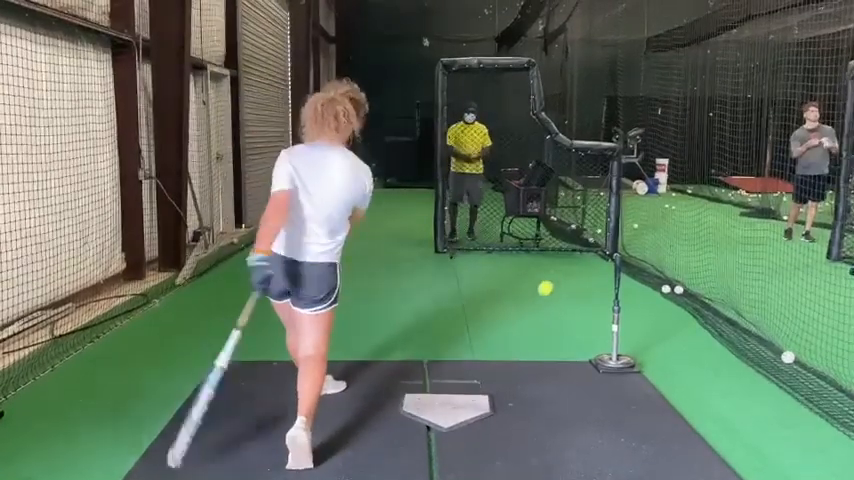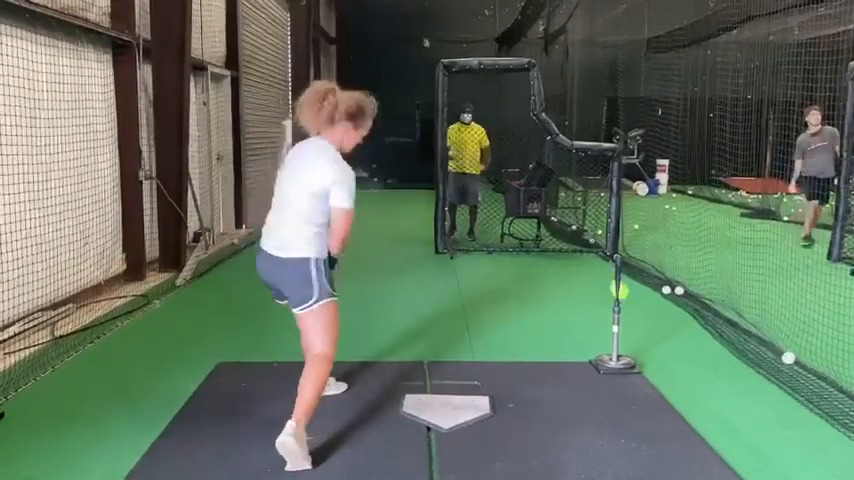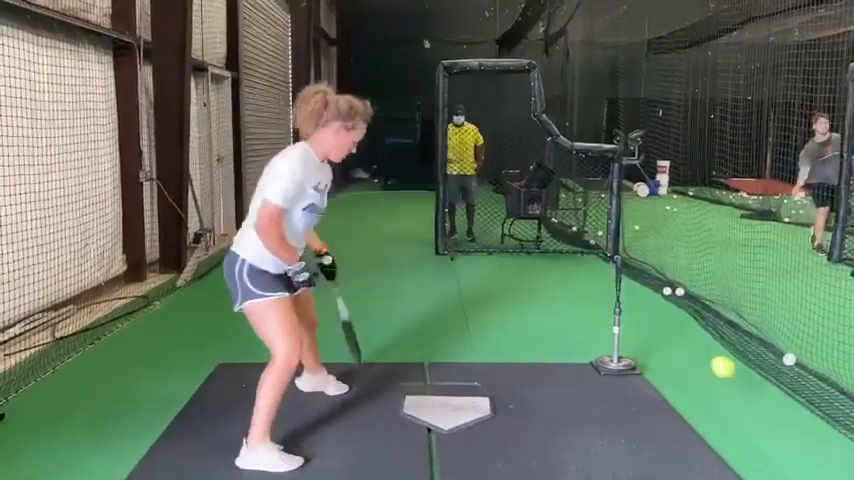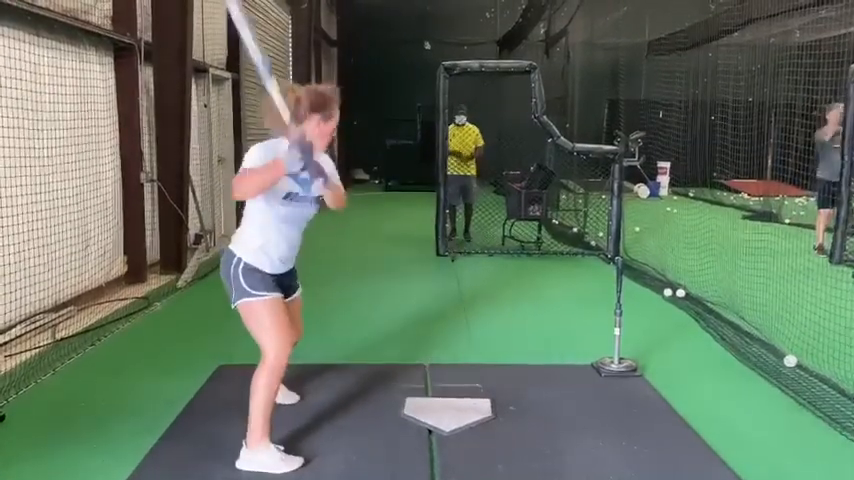
dt=0.4s
person 1, frame 1
left shoulder: (291, 158)
right shoulder: (362, 173)
left elbow: (277, 208)
left wrist: (259, 255)
left hip: (277, 260)
right hip: (320, 269)
left knee: (297, 332)
right knee: (313, 352)
left ankle: (315, 382)
right ankle: (303, 426)
person 1, frame 2
left shoulder: (298, 151)
right shoulder: (339, 171)
right elbow: (339, 234)
right wrist: (331, 252)
left hip: (270, 258)
right hip: (302, 264)
left knee: (314, 321)
right knee: (322, 351)
left ankle: (319, 382)
right ankle: (295, 429)
person 1, frame 3
left shoulder: (321, 169)
right shoulder: (294, 165)
right elbow: (265, 225)
left wrist: (322, 251)
right wrist: (296, 264)
left hip: (278, 265)
right hip: (251, 267)
left knee: (307, 321)
right knee: (287, 352)
left ankle: (313, 374)
right ankle: (256, 446)
person 1, frame 4
left shoulder: (322, 162)
right shoulder: (265, 151)
left elbow: (339, 203)
right elbow: (241, 190)
left wrist: (321, 177)
right wrist: (287, 161)
left hip: (284, 266)
right hip: (248, 265)
left knee: (292, 336)
right knee: (277, 351)
left ankle: (270, 384)
right ankle: (255, 447)
person 2, frame 1
left shoulder: (828, 130)
right shoulder: (798, 134)
left elbow: (836, 149)
right elbow: (794, 153)
left wrist: (831, 145)
right wrist: (807, 145)
left hip: (821, 173)
right hip: (803, 174)
left knee: (813, 204)
right knee: (797, 204)
left ankle: (806, 232)
right ankle: (789, 228)
person 2, frame 2
left shoulder: (832, 132)
right shoulder: (801, 139)
left elbow: (840, 151)
right elbow: (798, 161)
right wrist: (793, 180)
left hip: (826, 177)
right hip: (809, 176)
left knee: (819, 207)
right knee: (813, 203)
left ankle: (808, 233)
right ankle: (805, 234)
person 2, frame 3
left shoulder: (838, 139)
right shoulder: (810, 148)
right elbow: (804, 169)
right wrist: (799, 186)
left hip: (834, 183)
right hip: (817, 183)
left knee: (827, 211)
right knee: (823, 209)
left ankle: (815, 231)
right ankle: (818, 243)
person 2, frame 4
right shoulder: (820, 134)
right elbow: (827, 135)
right wrist: (837, 111)
left hip: (841, 179)
right hip: (825, 179)
right knee: (824, 212)
right ankle: (819, 244)
person 3, frame 1
left shoulder: (482, 129)
right shoulder: (454, 129)
left elbow: (487, 149)
right elbow: (449, 148)
left wrist: (479, 155)
right wrist: (461, 156)
left hip: (476, 171)
right hip: (457, 171)
left knee: (474, 203)
right knee: (453, 201)
left ankle: (471, 229)
right ankle: (453, 229)
person 3, frame 2
left shoulder: (479, 130)
right shoulder: (452, 129)
left elbow: (486, 148)
left wrist: (485, 164)
right wrist: (448, 155)
left hip: (473, 172)
right hip: (455, 171)
left knee: (473, 203)
right knee: (452, 201)
left ankle: (471, 230)
right ankle: (452, 226)
person 3, frame 3
left shoulder: (473, 129)
right shoulder: (446, 130)
left elbow: (480, 145)
left wrist: (480, 160)
right wrist: (445, 157)
left hip: (469, 171)
right hip: (452, 172)
left knee: (470, 202)
right knee: (451, 201)
left ankle: (470, 230)
right ankle: (452, 227)
person 3, frame 4
left shoulder: (474, 130)
right shoulder: (448, 130)
left elbow: (480, 149)
left wrist: (473, 156)
right wrist: (452, 153)
left hip: (469, 172)
right hip: (452, 172)
left knee: (469, 203)
right knee: (452, 203)
left ankle: (467, 230)
right ankle: (453, 229)
